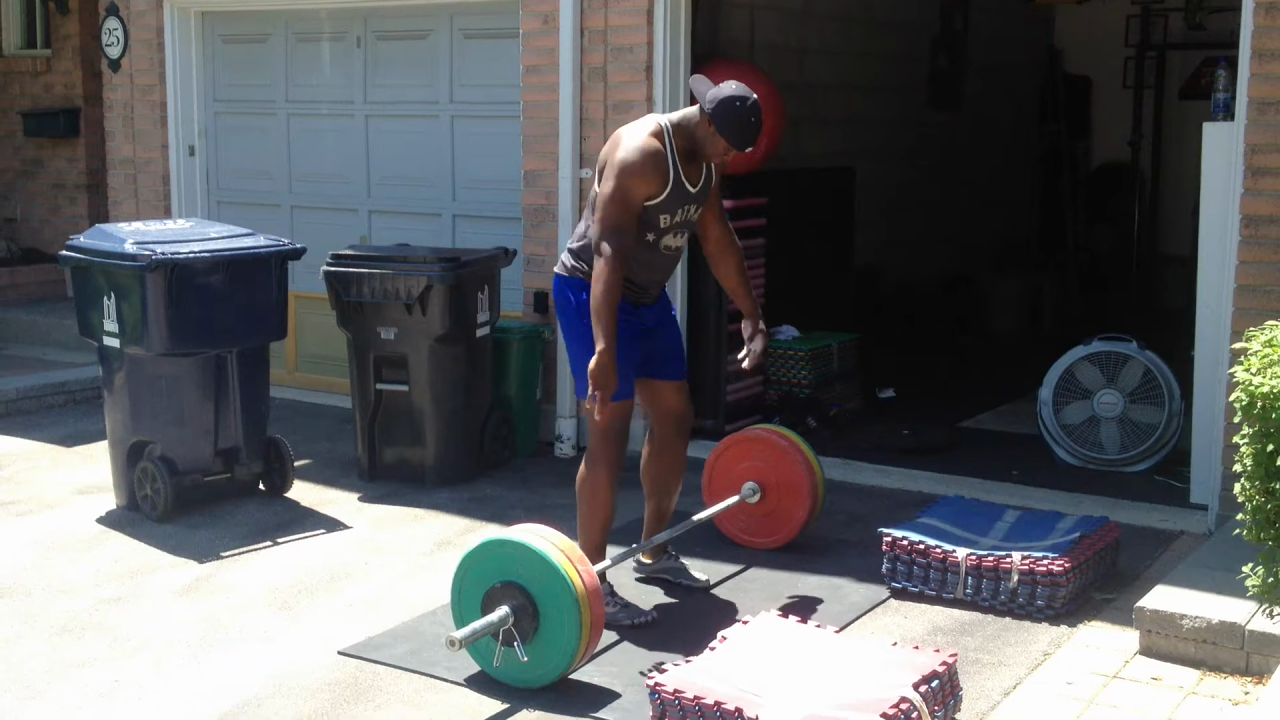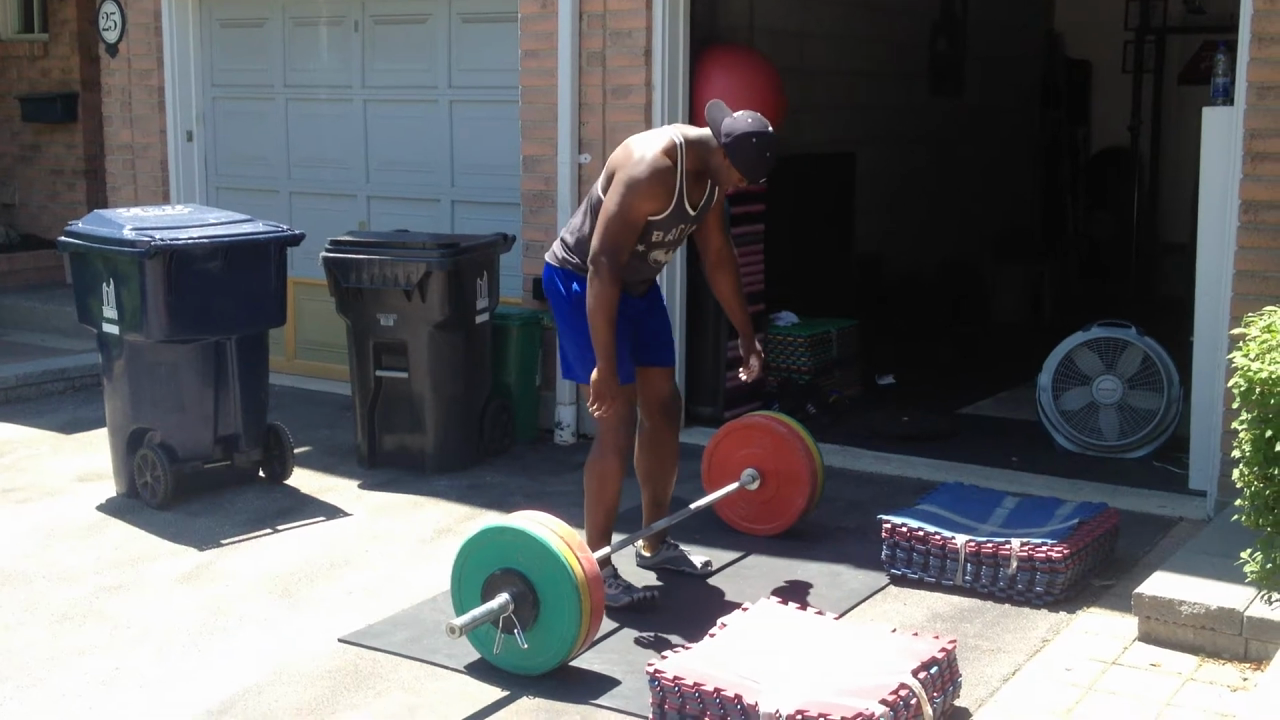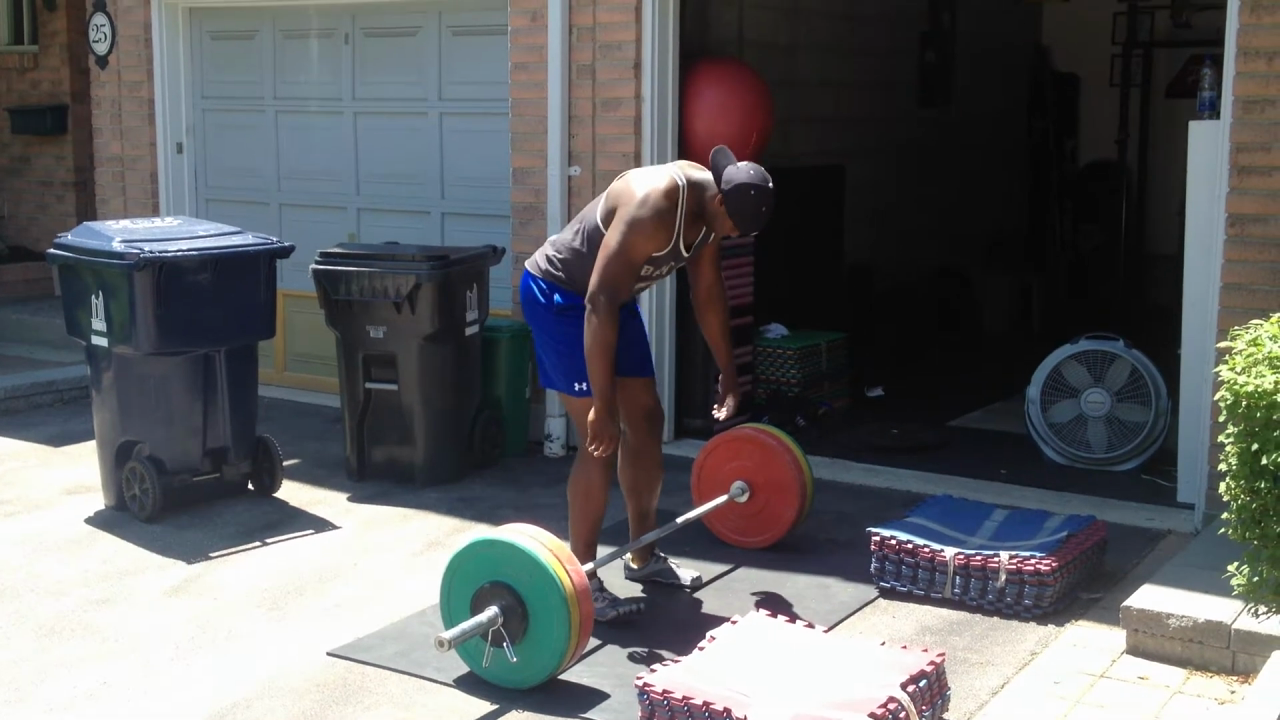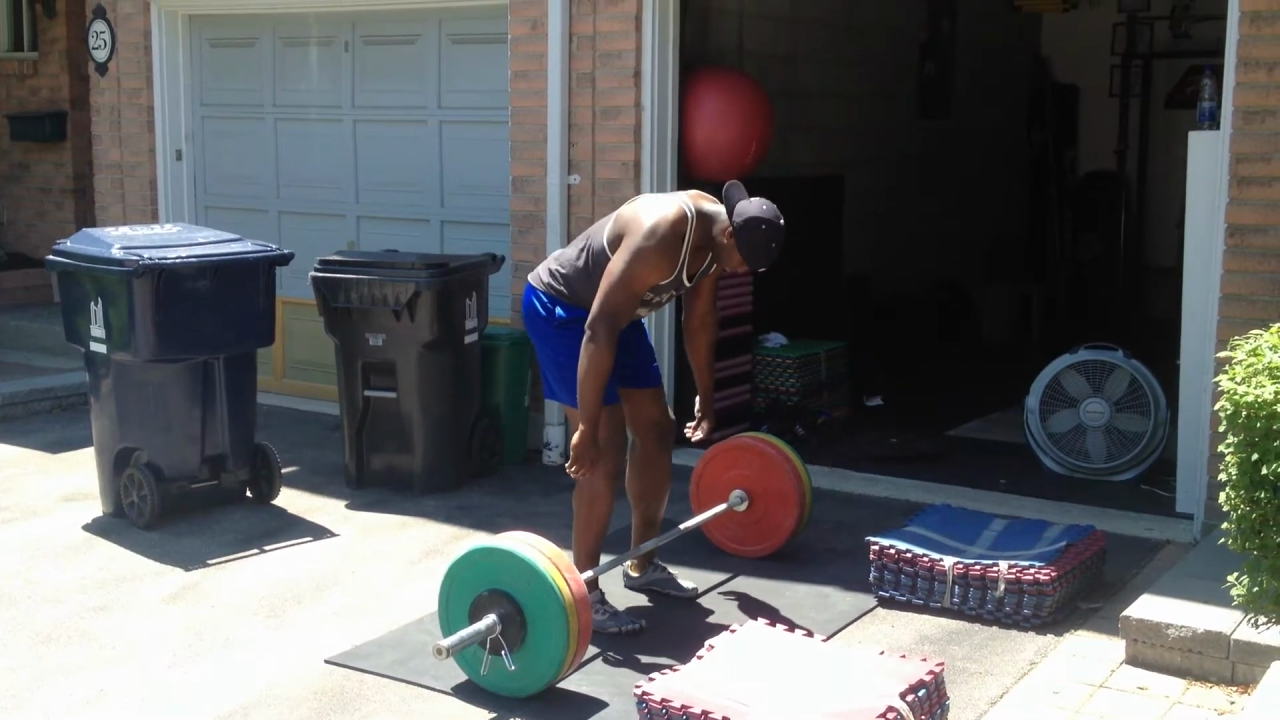
dt=0.7s
person 1, frame 1
left shoulder: (707, 160)
right shoulder: (639, 152)
left elbow: (717, 240)
right elbow: (609, 255)
left wrist: (751, 314)
right wrist: (603, 351)
left hip: (649, 296)
right hip: (592, 291)
left knee: (674, 418)
right knee: (610, 437)
left ankle: (653, 550)
right ankle: (592, 584)
person 1, frame 2
left shoulder: (712, 172)
right shoulder: (650, 167)
left elbow: (717, 254)
right elbow: (602, 265)
left wrist: (746, 334)
right wrist: (604, 366)
left hip: (638, 286)
right hip: (582, 283)
left knee: (664, 410)
right knee: (618, 424)
left ankle: (654, 544)
right ankle: (596, 568)
person 1, frame 3
left shoulder: (708, 208)
right shoulder: (651, 207)
left elbow: (708, 292)
right elbow: (599, 303)
left wrist: (728, 372)
right wrist: (601, 403)
left hip: (612, 296)
right hip: (560, 294)
left knee: (646, 420)
right knee: (603, 438)
left ankle: (642, 556)
right ankle: (582, 583)
person 1, frame 4
left shoulder: (714, 234)
right shoulder: (659, 235)
left elbow: (700, 319)
right elbow: (599, 330)
left wrist: (705, 396)
right wrist: (586, 427)
left hip: (617, 311)
right hip: (561, 307)
left knee: (657, 431)
right knee: (606, 451)
left ankle: (642, 565)
right ankle: (584, 594)
